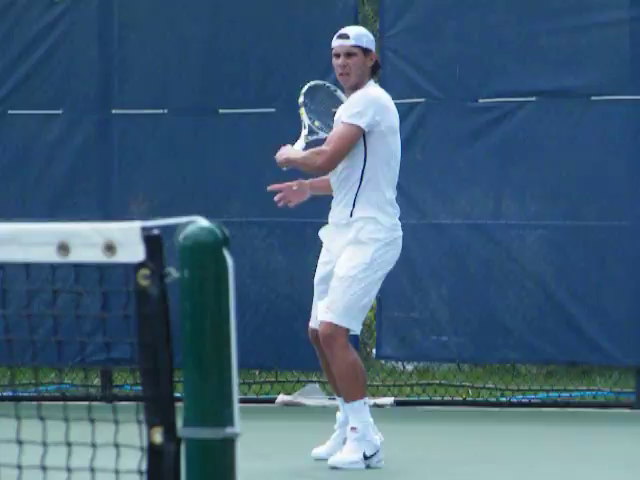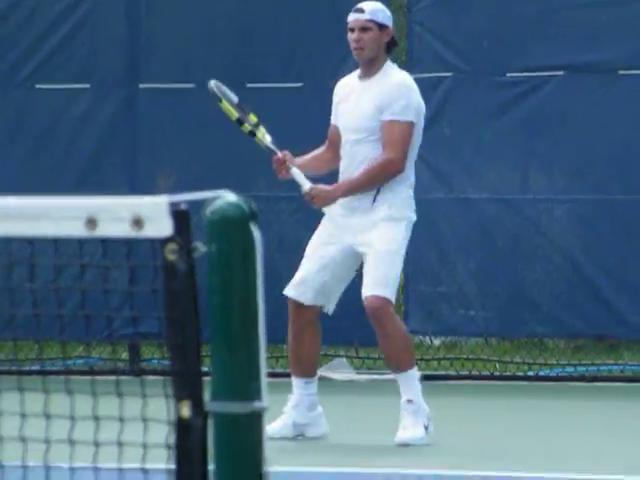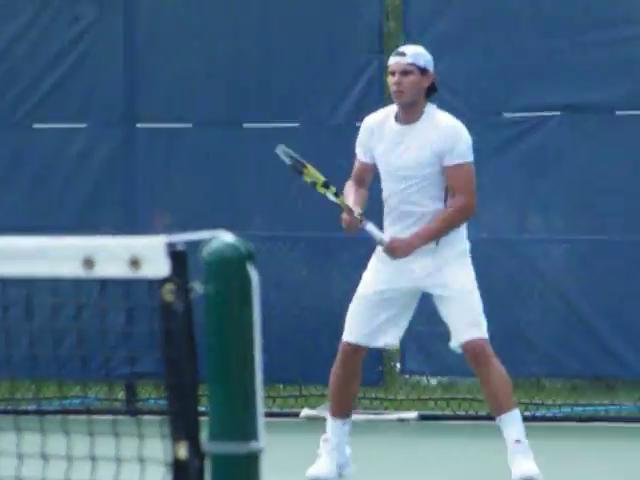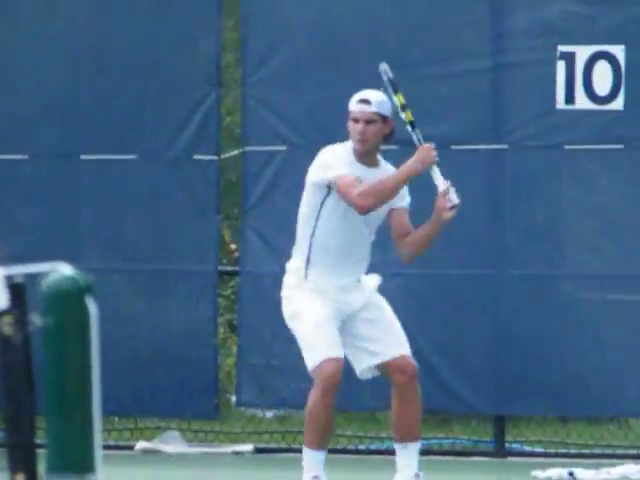
dt=0.4s
person 1, frame 1
left shoulder: (369, 100)
right shoulder: (351, 106)
left elbow: (324, 159)
left wrist: (289, 155)
right wrist: (309, 188)
left hip: (370, 234)
right hip: (343, 233)
left knee: (333, 331)
right knee: (321, 335)
left ankle: (364, 440)
right ankle: (351, 426)
person 1, frame 2
left shoulder: (399, 86)
right shoulder: (344, 87)
left elbow: (395, 161)
left wrist: (337, 191)
right wrist: (296, 163)
left hip: (386, 216)
right hip: (343, 218)
left knee: (377, 304)
right knee: (301, 306)
left ankle: (415, 410)
right ankle: (303, 410)
person 1, frame 3
left shoulder: (450, 132)
right shoulder: (373, 126)
left elbow: (464, 203)
right elbow: (357, 182)
left wrist: (416, 241)
right wrist: (351, 206)
left hip: (442, 255)
right hip: (394, 256)
left knee: (478, 350)
right knee: (350, 352)
person 1, frame 4
left shoulder: (390, 177)
right shoulder: (331, 158)
left elbow: (408, 250)
right elbow: (362, 202)
left wrist: (438, 221)
right wrist: (415, 166)
left hip: (356, 291)
right hip: (307, 289)
left knee: (406, 370)
right knee: (330, 372)
